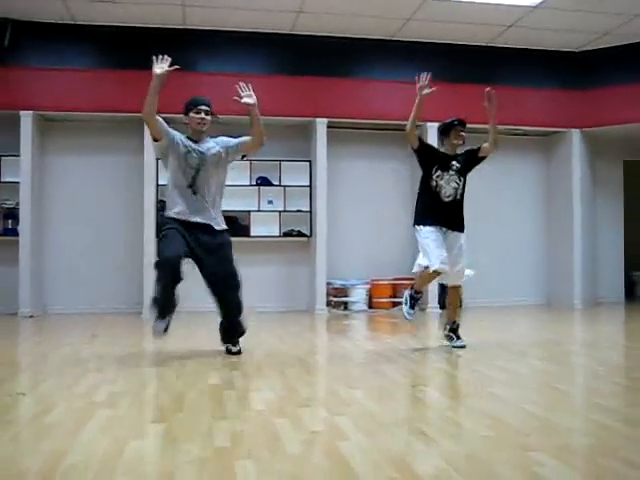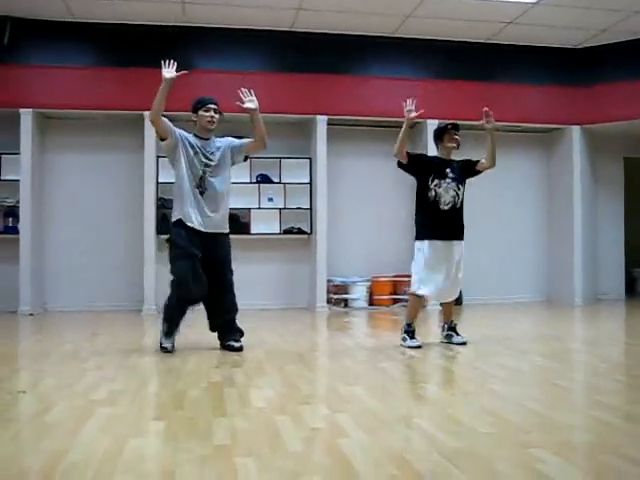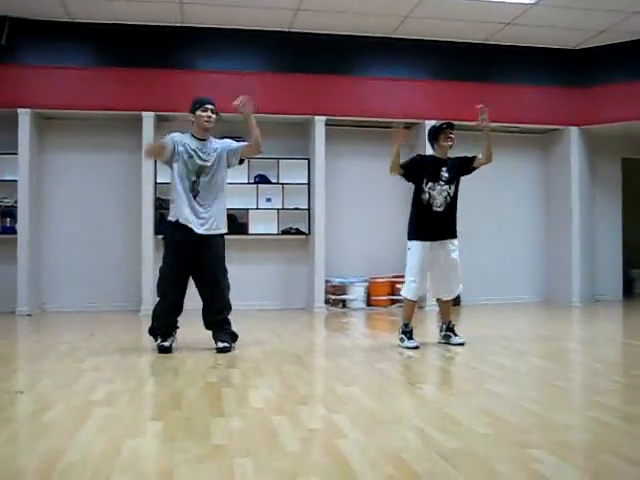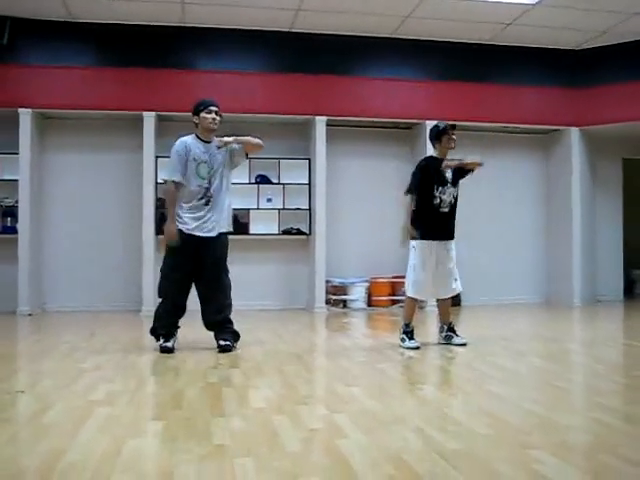
dt=0.2s
person 1, frame 1
left shoulder: (221, 146)
right shoulder: (172, 142)
left elbow: (257, 143)
right elbow: (149, 117)
left wrist: (253, 109)
right wrist: (157, 79)
left hip: (212, 226)
right hip: (177, 222)
left knee: (227, 284)
right knee: (169, 259)
left ankle: (231, 336)
right ankle: (164, 309)
person 1, frame 2
left shoulder: (227, 146)
right shoulder: (180, 141)
left elbow: (261, 144)
right elbow: (155, 118)
left wrist: (254, 112)
right wrist: (166, 83)
left hip: (217, 228)
right hip: (185, 226)
left knee: (222, 286)
right knee: (187, 282)
left ankle: (229, 333)
right ankle: (169, 326)
person 1, frame 3
left shoulder: (223, 147)
right shoulder: (177, 142)
left elbow: (255, 149)
right elbow: (151, 152)
left wrist: (249, 119)
right wrist: (162, 144)
left hip: (213, 229)
right hip: (180, 225)
left knee: (215, 286)
right knee: (171, 285)
left ankle: (222, 333)
right ankle: (163, 333)
person 1, frame 4
left shoulder: (227, 149)
right shoulder: (183, 145)
left elbow: (258, 145)
right elbow: (172, 185)
left wrist: (233, 140)
right wrist: (170, 222)
left hip: (216, 229)
right hip: (185, 228)
left knee: (216, 285)
right knee: (174, 284)
left ankle: (224, 332)
right ankle: (165, 332)
person 2, frame 1
left shoulder: (466, 159)
right shoulder: (430, 156)
left elbow: (491, 146)
right elbow: (411, 133)
left wrist: (492, 111)
right wrist: (420, 99)
left hip: (455, 227)
right hip: (428, 224)
left knee: (455, 280)
right knee: (438, 265)
left ankle: (451, 328)
right ankle: (413, 294)
person 2, frame 2
left shoulder: (462, 167)
right shoulder: (424, 163)
left elbow: (490, 163)
right elbow: (399, 153)
left wrist: (490, 132)
right wrist: (408, 122)
left hip: (454, 237)
right hip: (427, 237)
left knee: (450, 289)
right knee: (424, 287)
left ankle: (448, 329)
right ankle: (408, 330)
person 2, frame 3
left shoulder: (457, 164)
right shoulder: (421, 162)
left elbow: (486, 159)
right elbow: (395, 169)
left wrist: (485, 131)
right wrist: (398, 144)
left hip: (447, 237)
right hip: (420, 236)
left knee: (447, 286)
right knee: (414, 285)
left ankle: (446, 329)
right ankle: (405, 331)
person 2, frame 4
left shoulder: (453, 165)
right shoulder: (426, 165)
left elbow: (476, 164)
right elbow: (411, 196)
left wrist: (458, 163)
right wrist: (408, 224)
left hip: (445, 235)
right hip: (424, 235)
left knee: (446, 285)
right knee: (416, 284)
left ankle: (446, 330)
right ankle: (406, 331)
